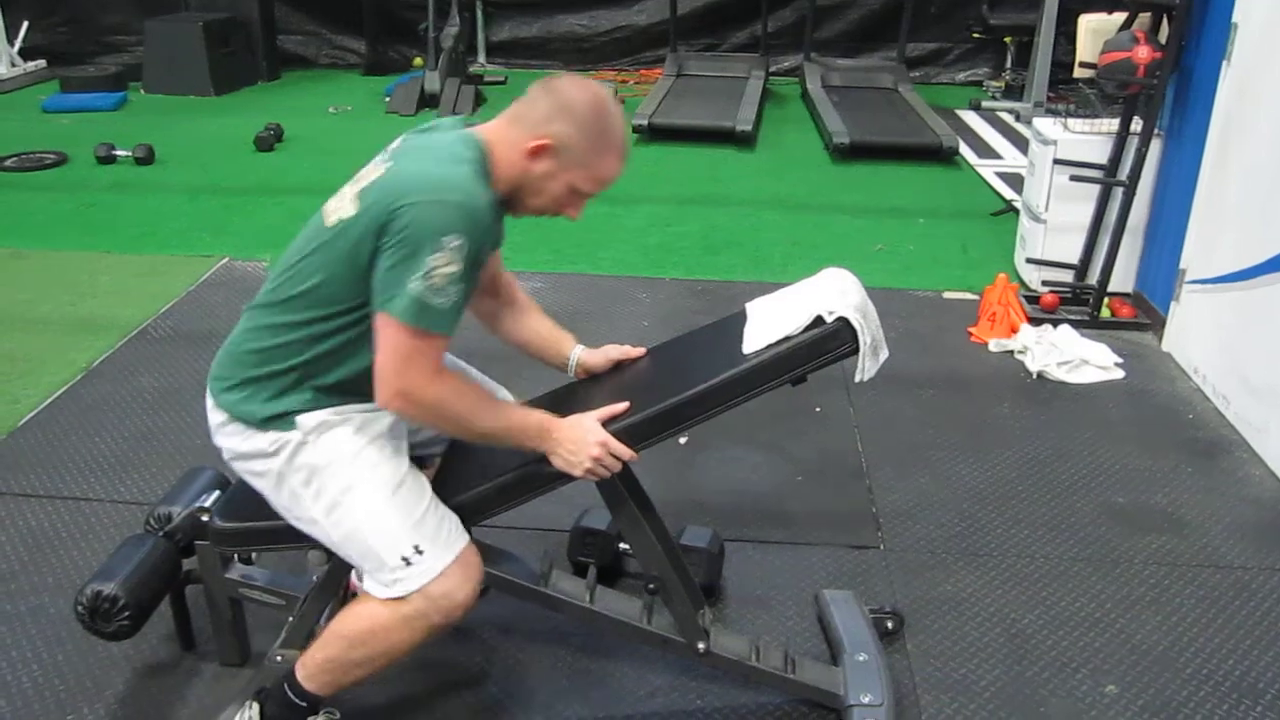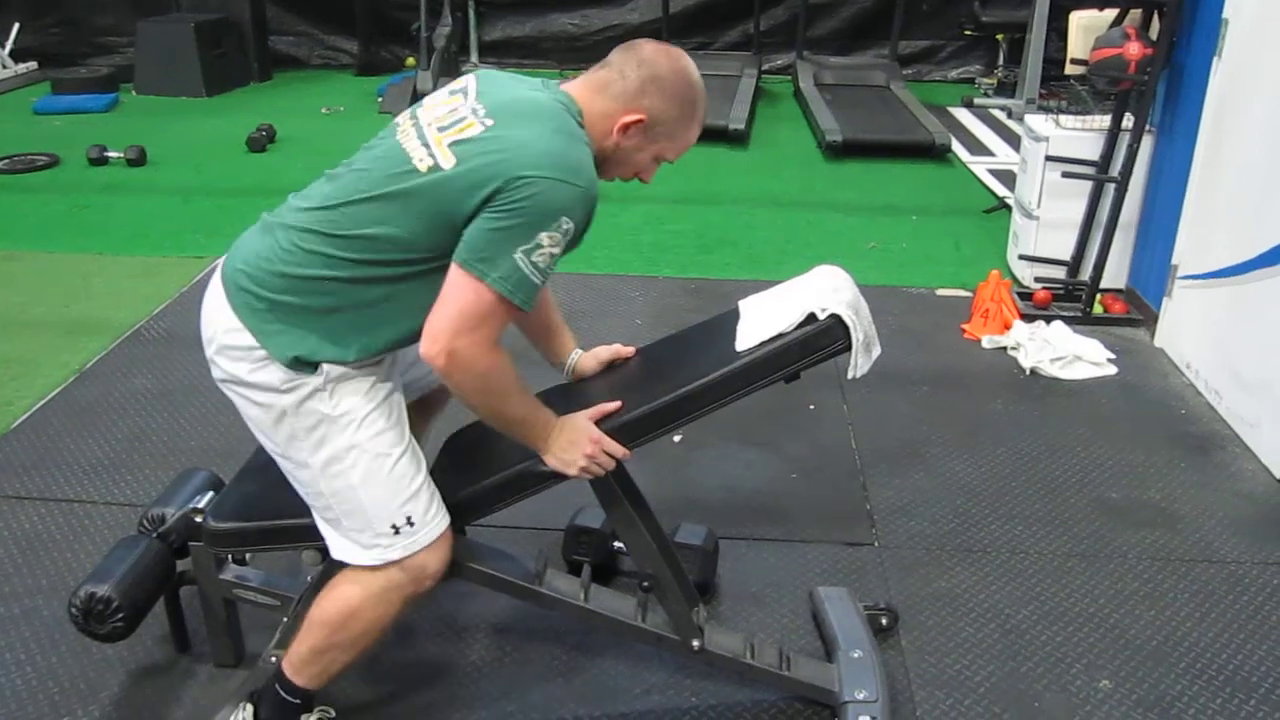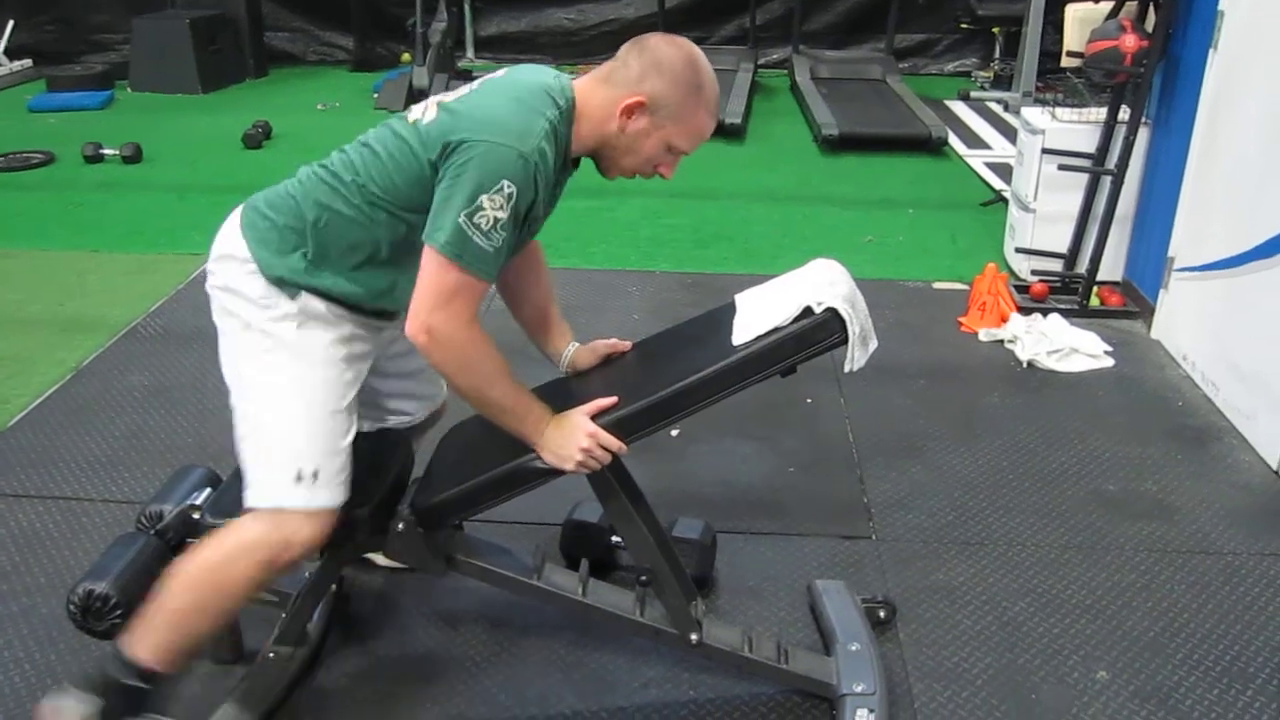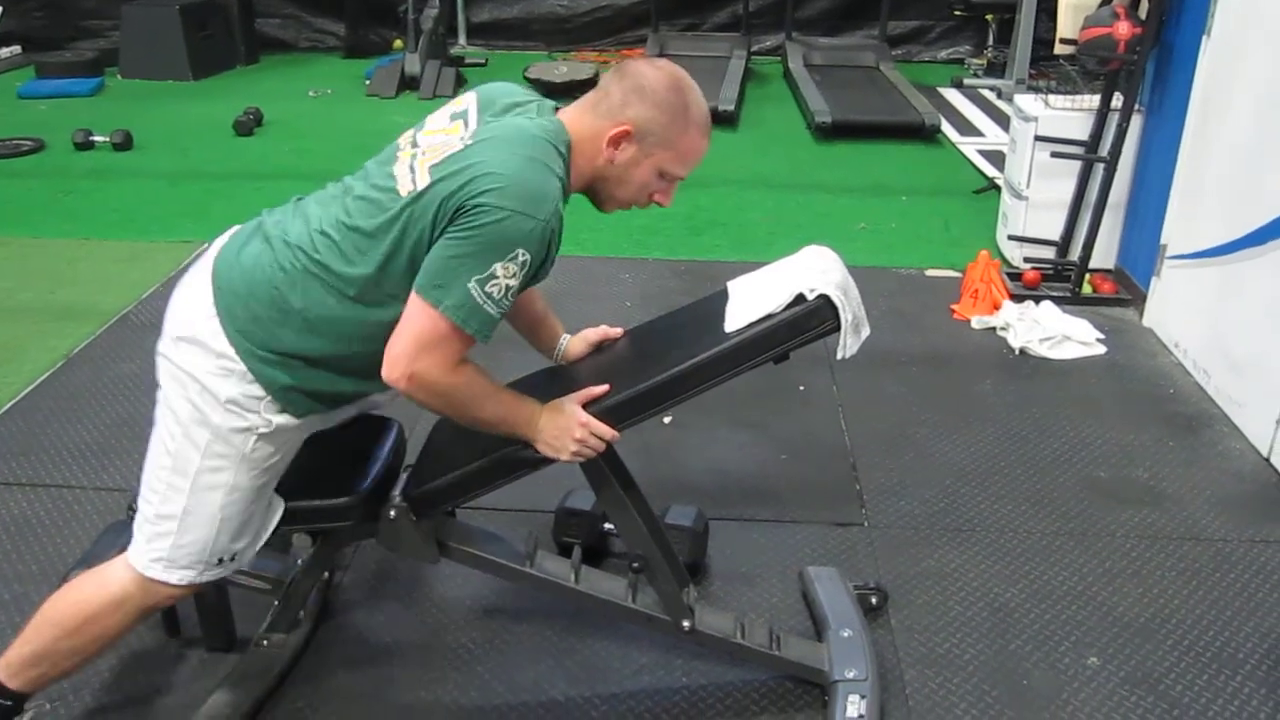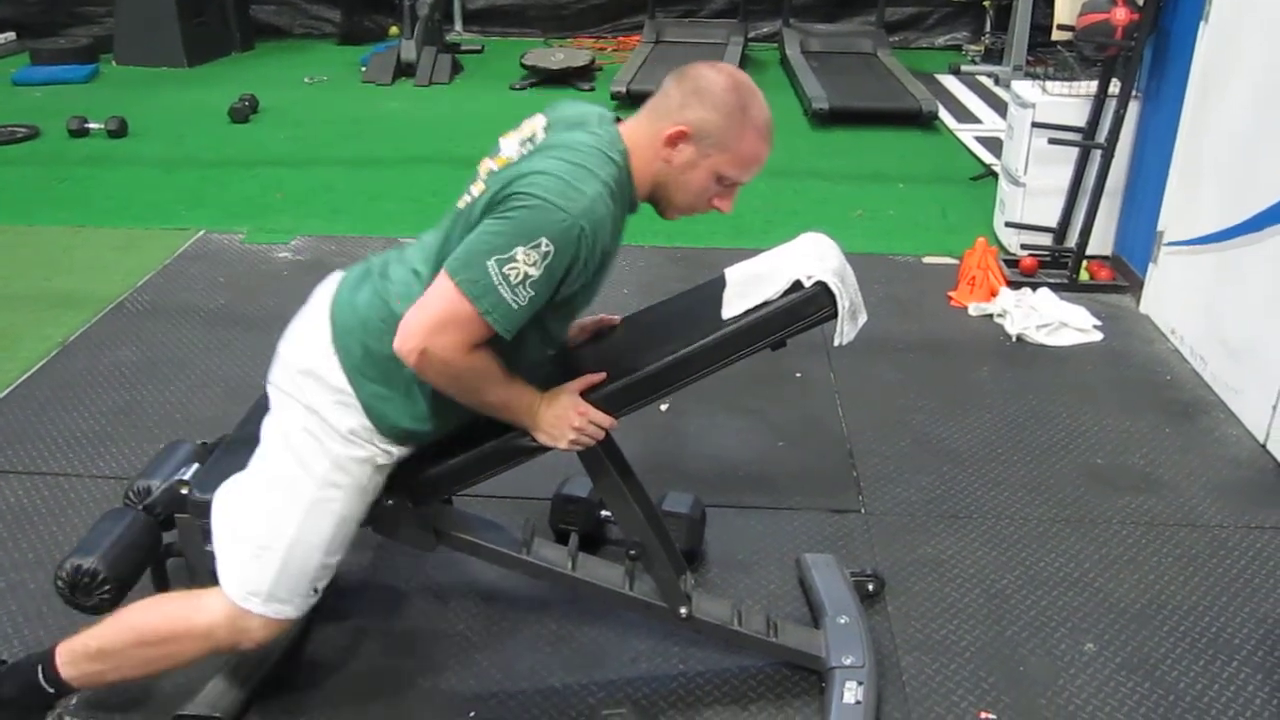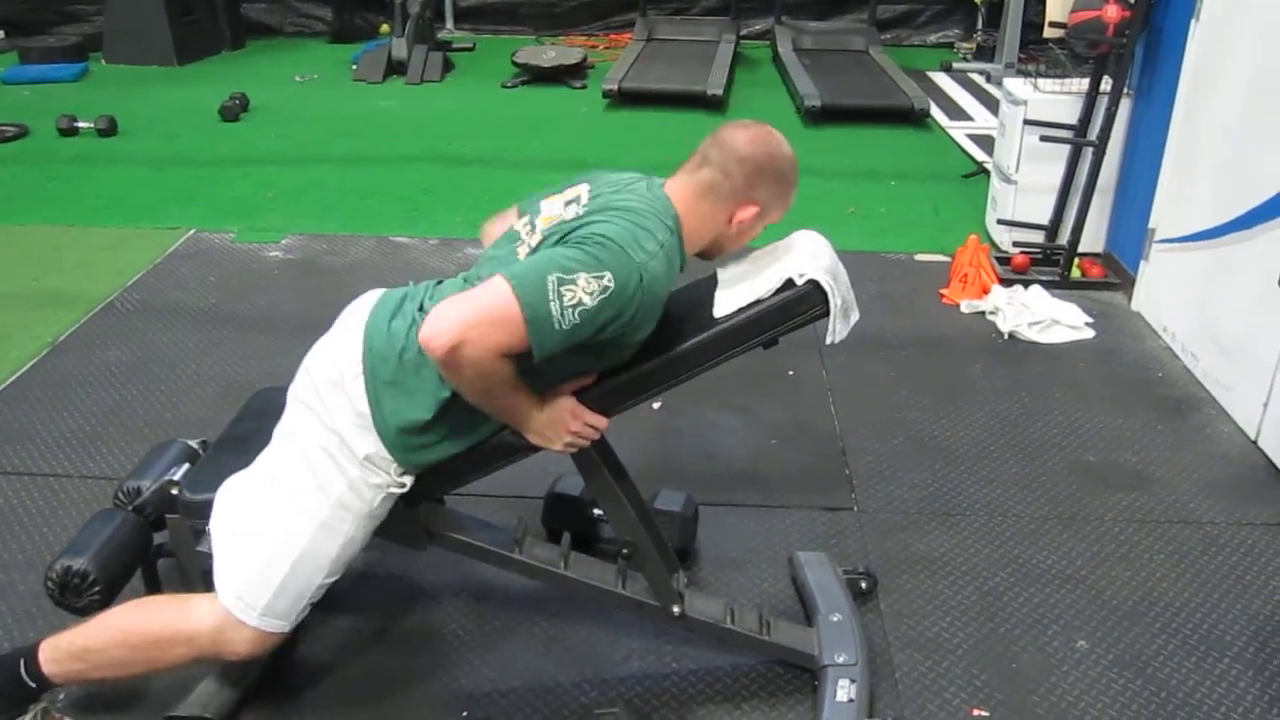
dt=0.4s
person 1, frame 1
left shoulder: (455, 145)
right shoulder: (448, 202)
left elbow: (492, 289)
right elbow: (405, 386)
left wrist: (577, 357)
right wrist: (549, 437)
left hip: (338, 371)
right hip: (283, 415)
left knee: (495, 417)
right knee: (444, 586)
left ankle: (381, 560)
person 1, frame 2
left shoulder: (509, 91)
right shoulder: (556, 177)
right elbow: (453, 348)
left wrist: (570, 357)
right wrist: (549, 437)
left hip: (282, 285)
right hip: (282, 344)
left knee: (426, 392)
right knee: (411, 556)
left ankle: (337, 507)
person 1, frame 3
left shoulder: (549, 96)
right shoulder: (512, 143)
left elbow: (513, 248)
right elbow: (437, 323)
left wrist: (567, 352)
right wrist: (545, 430)
left hip: (356, 279)
right hip: (282, 285)
left knee: (412, 413)
right knee: (294, 524)
person 1, frame 4
left shoulder: (511, 104)
right shoulder: (522, 201)
right elbow: (413, 366)
left wrist: (558, 344)
right wrist: (537, 424)
left hip: (255, 269)
right hip: (249, 358)
right knee: (165, 575)
person 1, frame 5
left shoulder: (585, 123)
right shoulder: (573, 209)
right elbow: (429, 344)
left wrist: (559, 328)
right wrist: (535, 412)
left hip: (358, 316)
right hip: (358, 390)
right knee: (254, 617)
person 1, frame 6
left shoulder: (627, 190)
right shoulder: (636, 264)
right elbow: (454, 337)
left wrist: (573, 377)
right wrist: (533, 417)
left hip: (379, 336)
right hip: (374, 413)
right knee: (244, 628)
